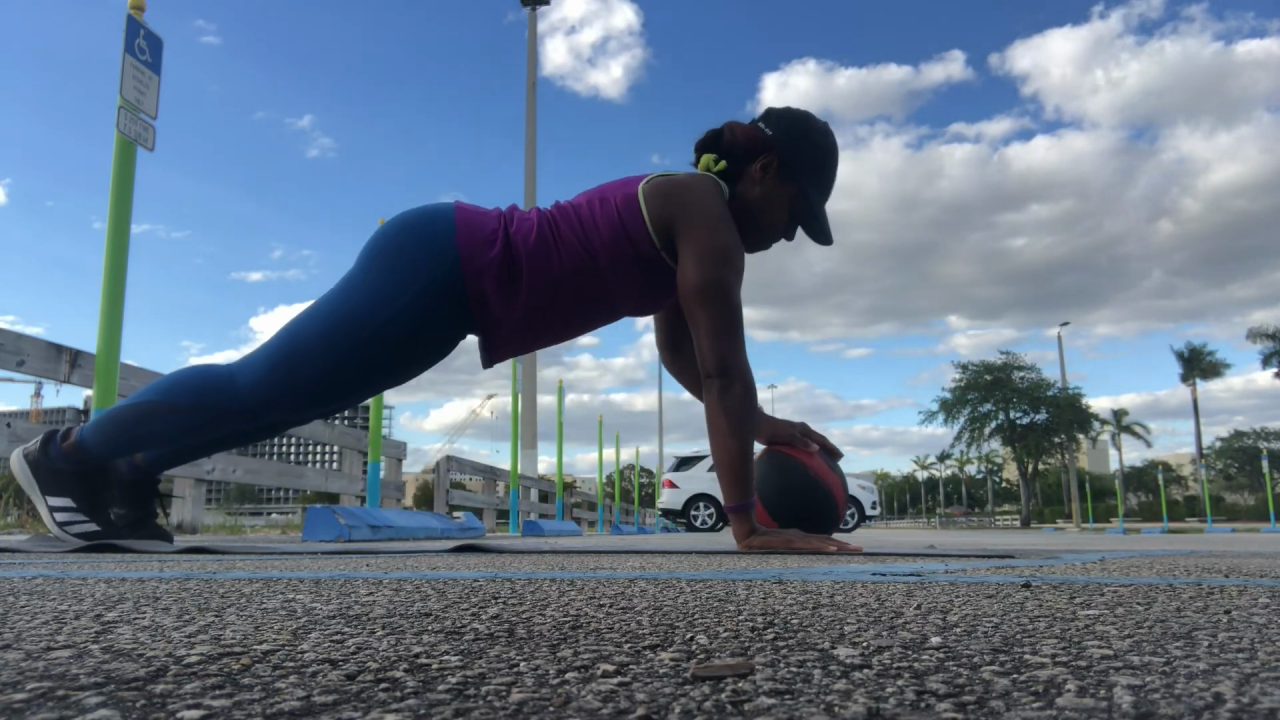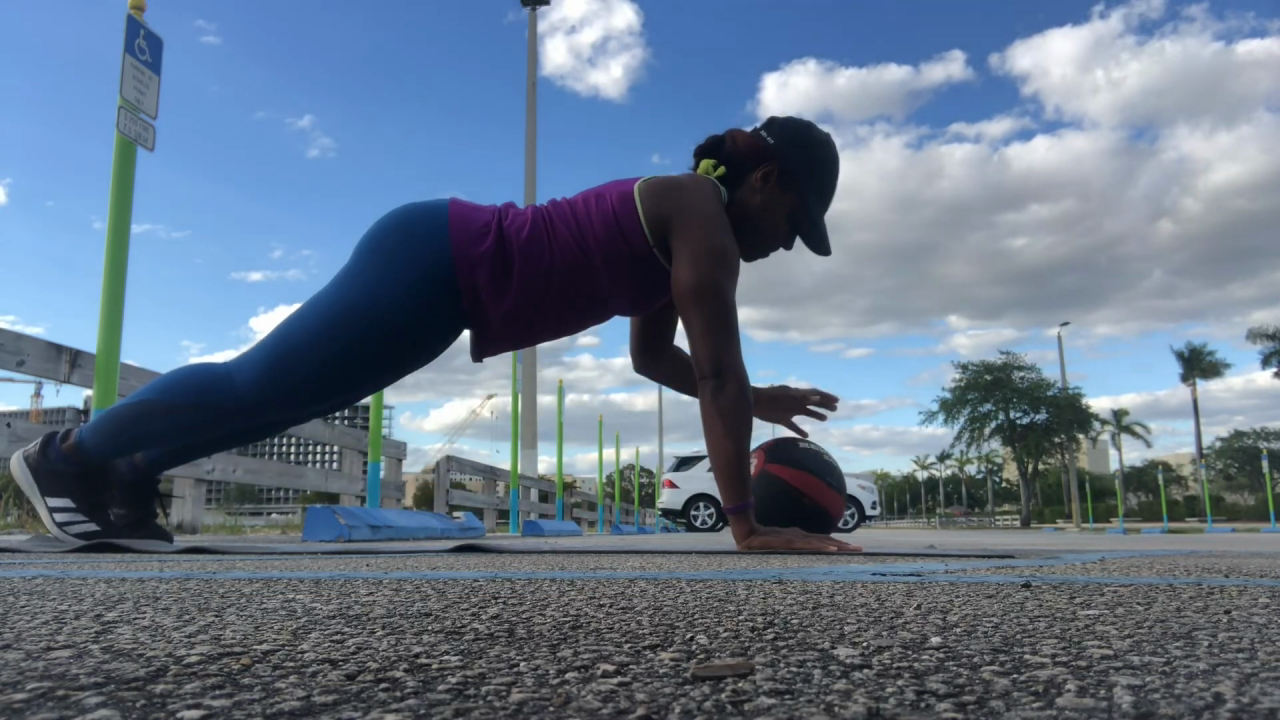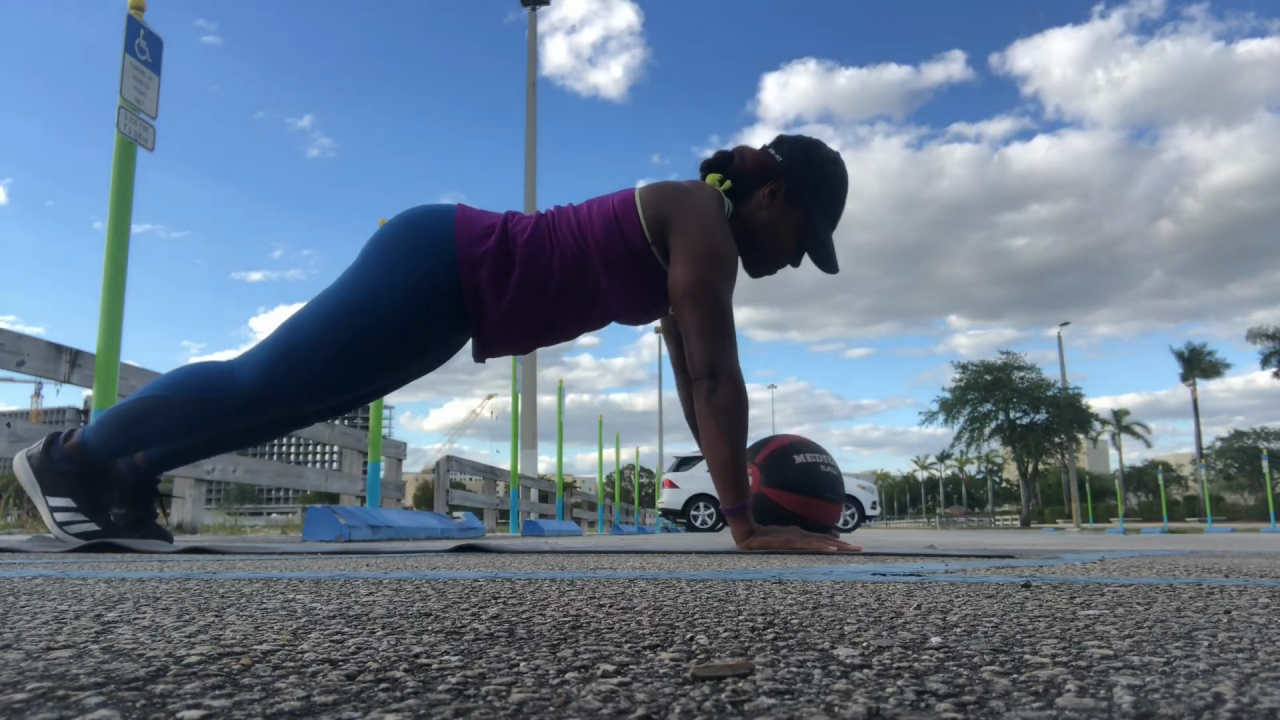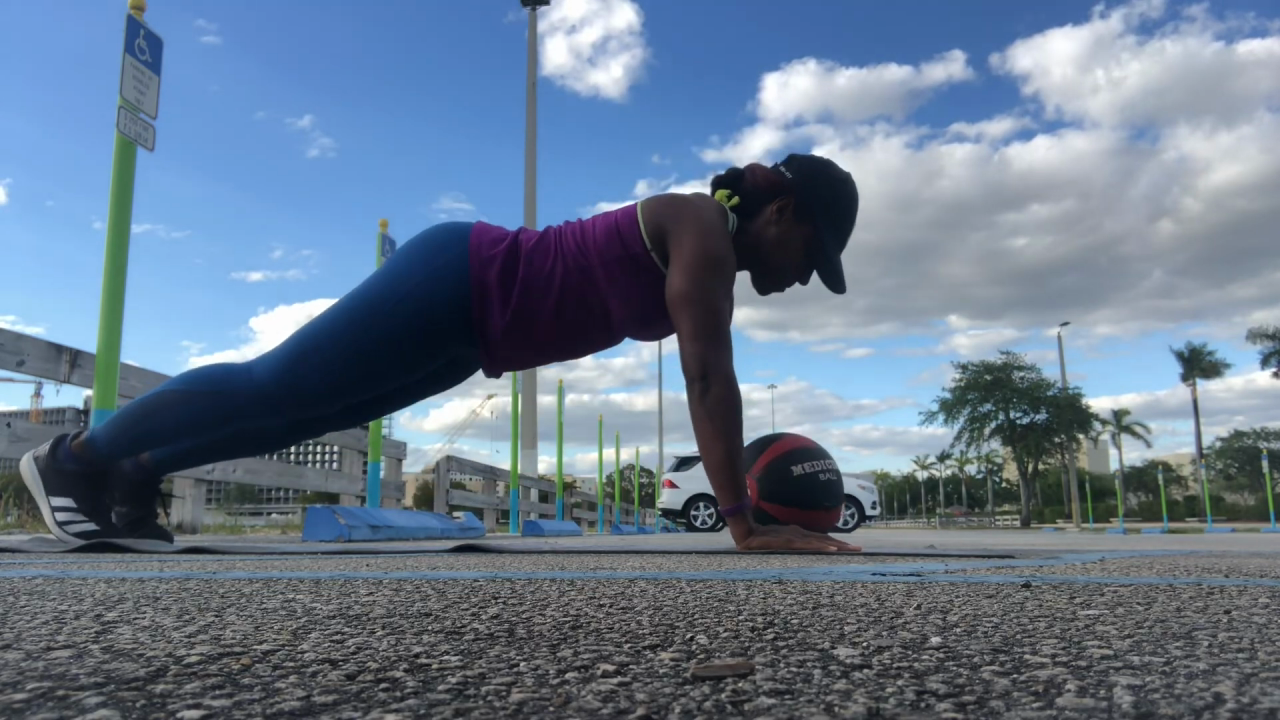
dt=0.2s
person 1, frame 1
left shoulder: (684, 217)
right shoulder: (708, 212)
left elbow: (681, 352)
right elbow: (726, 369)
left wrist: (760, 425)
right wrist: (747, 523)
left hip: (450, 274)
right hip: (436, 272)
left knee: (282, 396)
right knee: (259, 388)
left ankle: (128, 476)
right ankle: (66, 453)
person 1, frame 2
left shoulder: (679, 228)
right shoulder: (703, 213)
left elbow: (654, 357)
right elbow: (717, 370)
left wrist: (756, 404)
right wrist: (745, 521)
left hip: (444, 276)
right hip: (429, 265)
left knee: (284, 396)
right knee: (255, 386)
left ankle: (129, 473)
right ankle: (66, 453)
person 1, frame 3
left shoulder: (695, 251)
right shoulder: (703, 217)
left elbow: (696, 386)
right elbow: (716, 377)
left wrist: (743, 491)
right wrist: (746, 523)
left hip: (451, 304)
right hip: (435, 266)
left knee: (294, 402)
right knee: (258, 385)
left ankle: (131, 471)
right ankle: (68, 454)
person 1, frame 4
left shoulder: (713, 276)
right shoulder: (701, 228)
left elbow: (715, 396)
right elbow: (708, 381)
left wrist: (747, 500)
right wrist: (743, 522)
left hip: (471, 333)
right hip: (452, 280)
left knee: (309, 411)
right knee: (272, 386)
left ankle: (136, 475)
right ankle: (73, 457)
